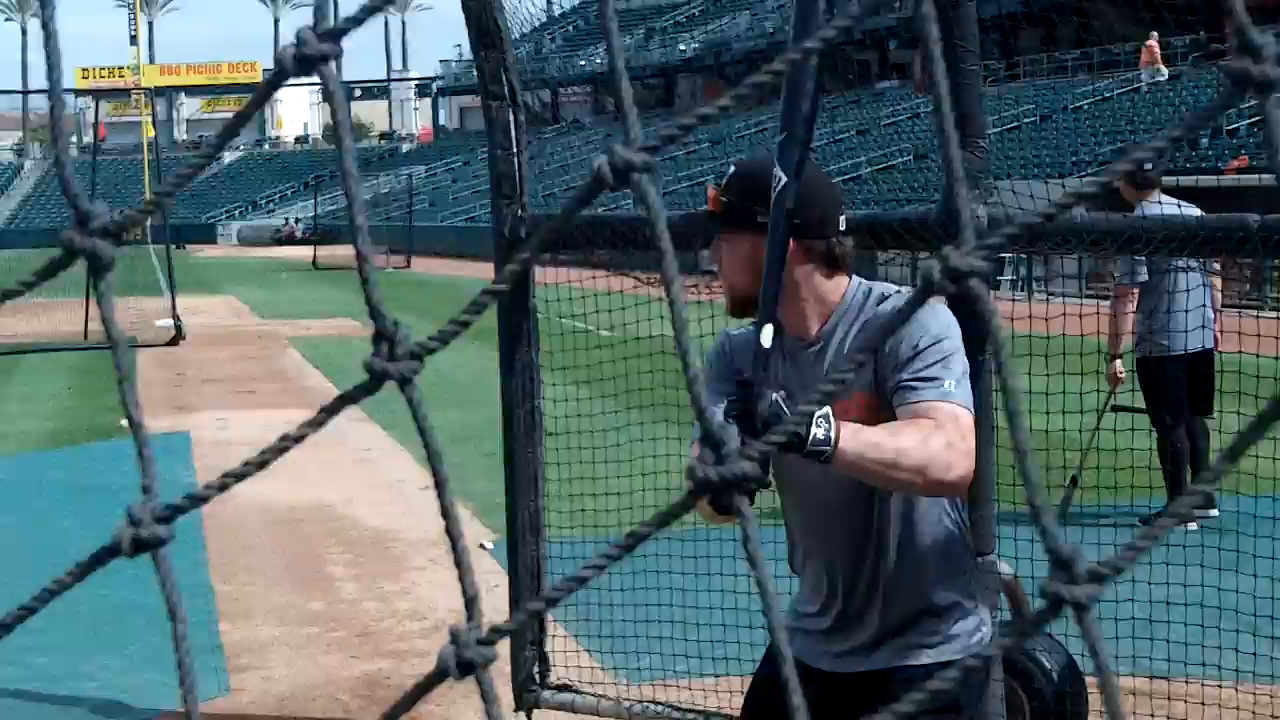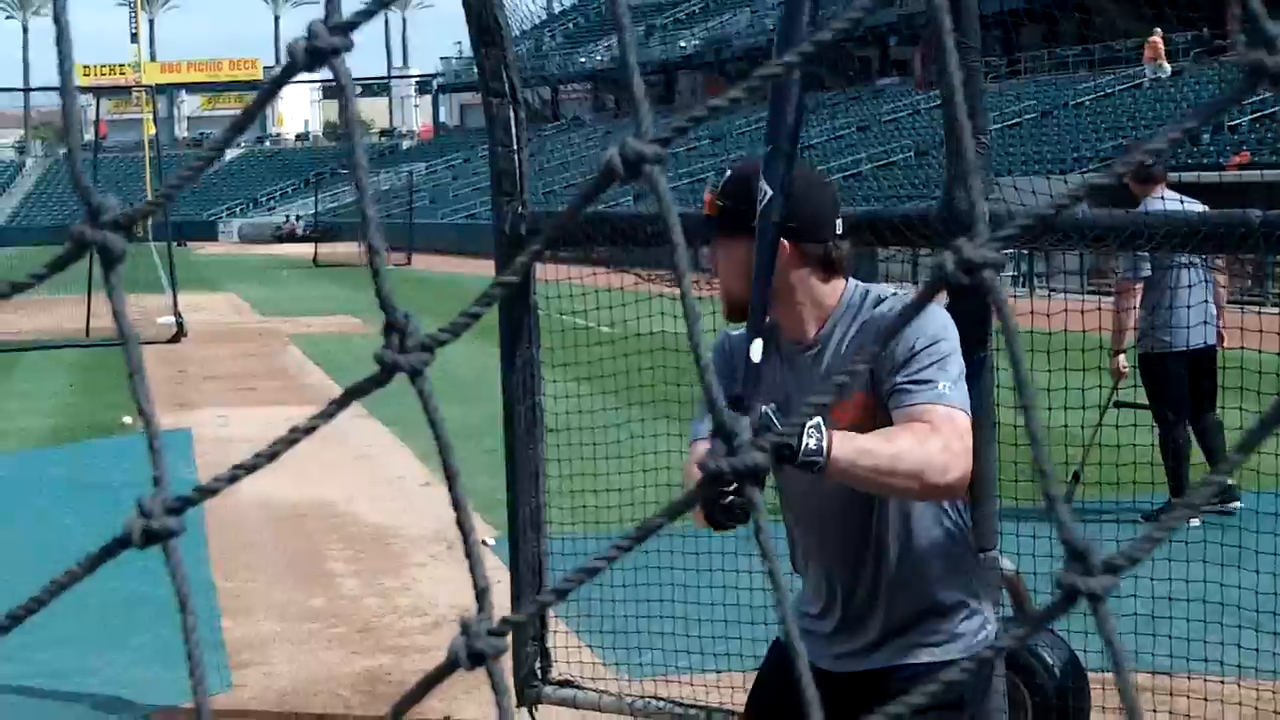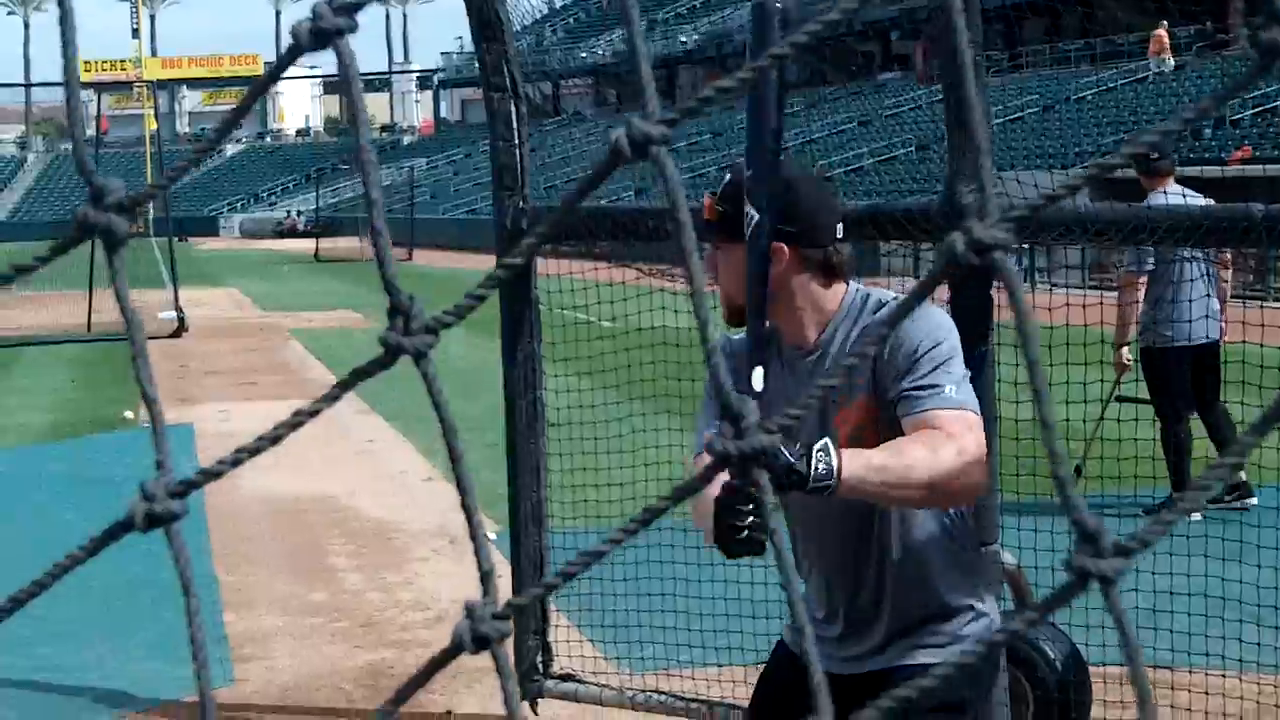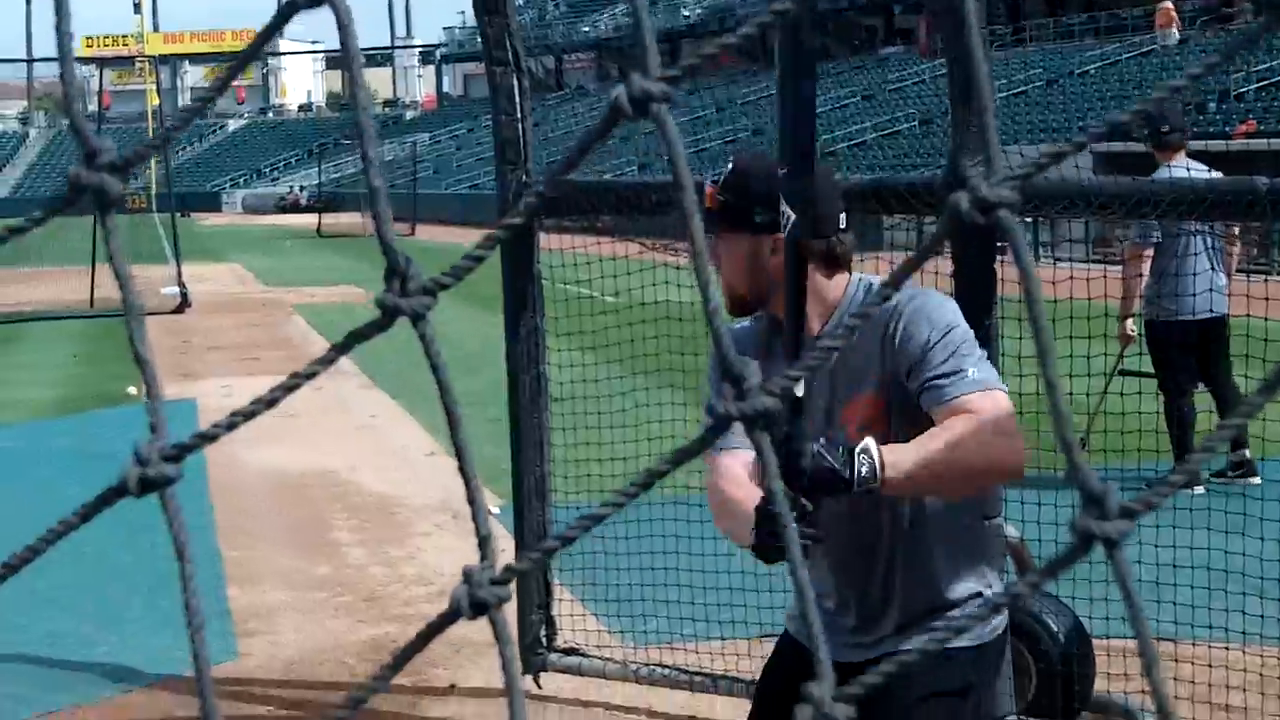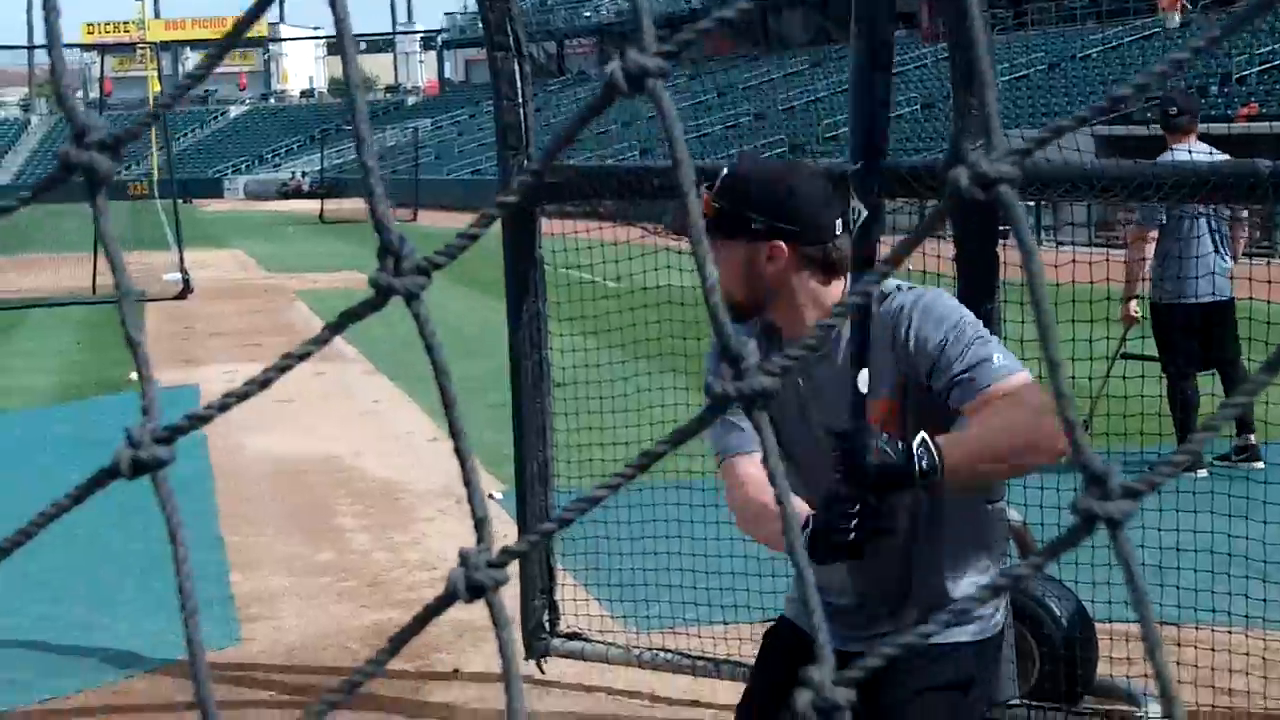
dt=0.1s
person 1, frame 1
left shoulder: (910, 323)
right shoulder: (738, 355)
left elbow: (949, 461)
left wrist: (811, 432)
left hip: (927, 655)
right hip: (814, 644)
person 1, frame 2
left shoulder: (907, 325)
right shoulder: (737, 356)
left elbow: (946, 464)
right elbow: (700, 477)
left wrist: (803, 442)
right wrist: (717, 485)
left hip: (929, 653)
right hip: (818, 645)
person 1, frame 3
left shoulder: (906, 333)
right shoulder: (737, 362)
left elbow: (963, 467)
right elbow: (712, 490)
left wrist: (809, 465)
right wrist: (726, 514)
left hip: (933, 654)
right hip: (818, 648)
person 1, frame 4
left shoulder: (914, 320)
right shoulder: (744, 351)
left elbow: (1002, 449)
right elbow: (729, 486)
left wrist: (854, 465)
right wrist: (762, 519)
left hip: (942, 640)
right hip: (825, 635)
person 1, frame 5
left shoulder: (916, 321)
left elbow: (1044, 430)
right elbow: (750, 498)
left wrist: (915, 457)
right wrist: (814, 532)
left hip: (940, 634)
right hip: (820, 623)
person 2, frame 1
right shoulder: (1195, 215)
left elbow: (1126, 296)
right elbow: (1214, 275)
left wrist: (1114, 353)
right wrist: (1215, 324)
left hip: (1161, 343)
right hip: (1202, 338)
left knee: (1168, 423)
right knee: (1196, 418)
right ankle: (1205, 494)
person 2, frame 2
right shoulder: (1201, 211)
left elbow: (1130, 291)
right elbow: (1218, 272)
left wrist: (1118, 348)
right wrist: (1218, 321)
left hip: (1163, 339)
right hip: (1204, 333)
left knee: (1172, 420)
right knee: (1204, 412)
right ankle: (1225, 487)
person 2, frame 3
right shoulder: (1206, 205)
left elbow: (1134, 284)
right elbow: (1224, 266)
left wrist: (1122, 341)
left hip: (1166, 334)
right hip: (1207, 328)
left knee: (1173, 416)
right knee: (1211, 406)
left ankle: (1182, 498)
right ankle: (1238, 483)
person 2, frame 4
right shoulder: (1217, 180)
left elbow: (1140, 257)
right elbow: (1232, 242)
left wrist: (1126, 313)
left hip: (1171, 308)
right hip: (1214, 302)
left knee: (1177, 389)
right knee: (1221, 379)
right ankle: (1242, 461)
person 2, frame 5
left shoulder: (1161, 169)
right shoulder: (1226, 164)
left elbow: (1144, 238)
right elbow: (1239, 227)
left wrist: (1130, 295)
left hip: (1176, 290)
right hip: (1220, 286)
left knee: (1181, 372)
right knee: (1231, 364)
left ankle: (1190, 454)
right ankle: (1248, 444)
